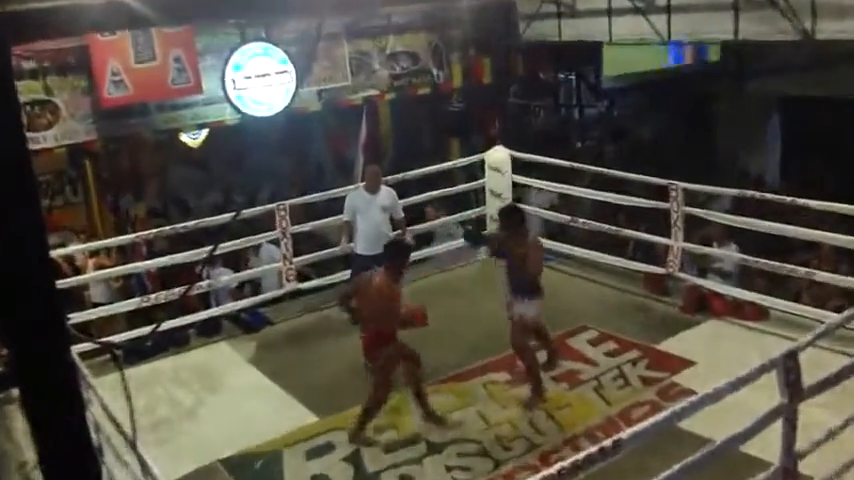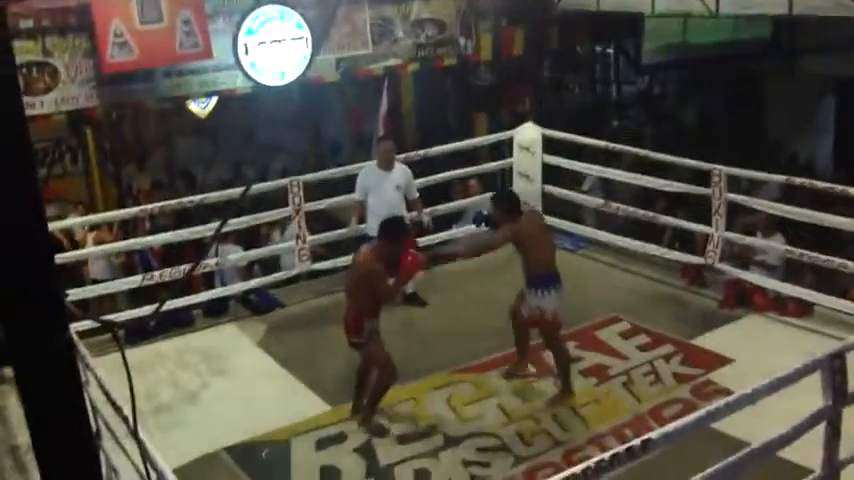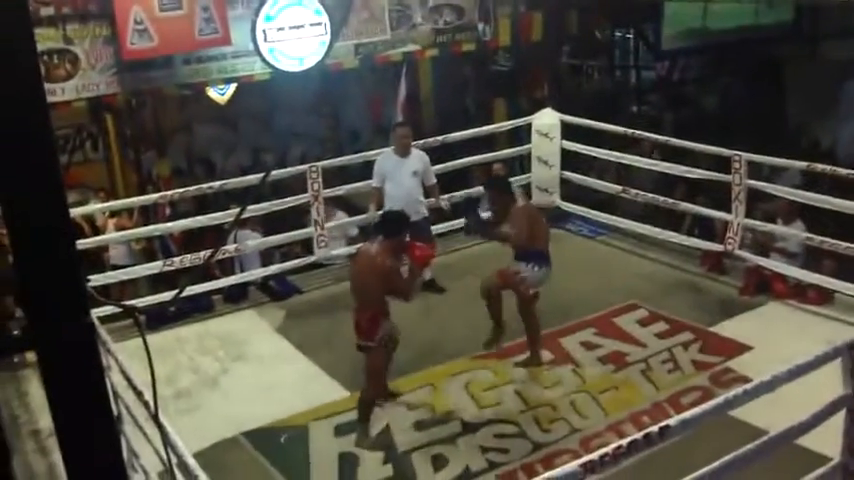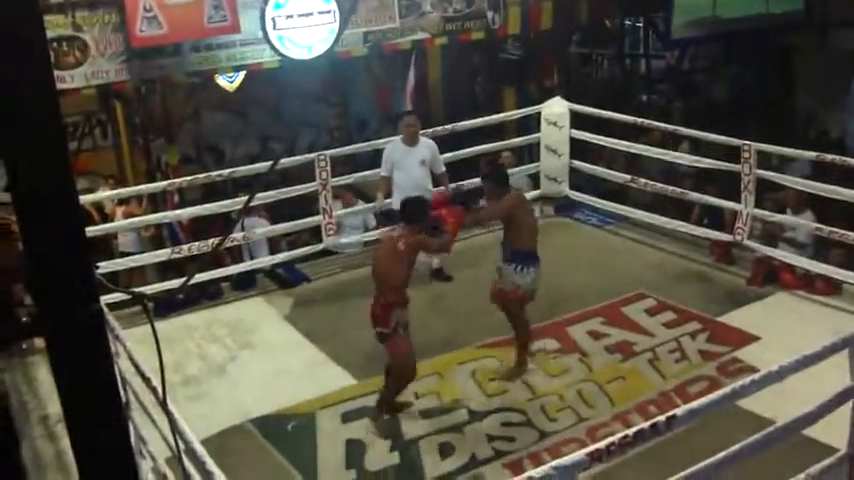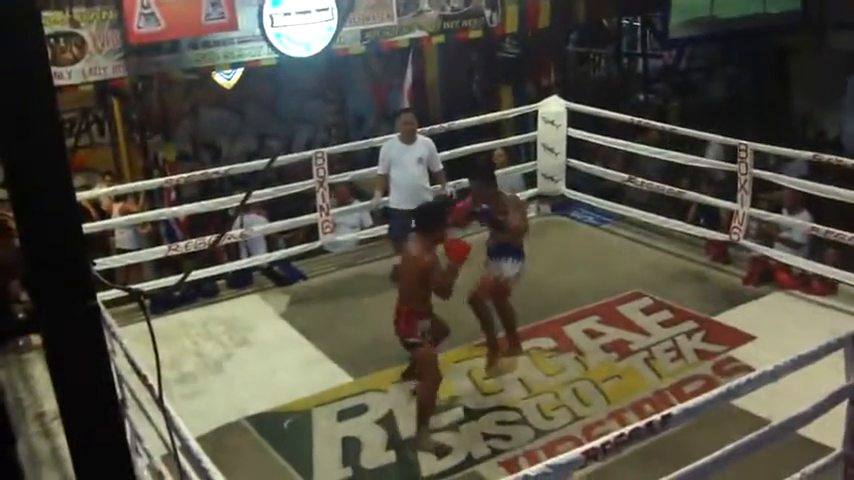
dt=0.4s
person 1, frame 1
left shoulder: (366, 277)
right shoulder: (390, 288)
left elbow: (343, 299)
right elbow: (394, 322)
left wrist: (358, 315)
right wrist: (410, 316)
left hip: (374, 337)
right hip: (380, 343)
left knee: (413, 360)
right knee: (381, 393)
left ankle: (428, 412)
right ankle: (357, 432)
person 1, frame 2
left shoulder: (368, 250)
right shoulder: (372, 265)
right elbow: (386, 296)
left wrist: (401, 273)
right wrist: (404, 276)
left hip: (359, 315)
right hip: (361, 322)
left knee: (370, 361)
right knee: (388, 372)
left ankle: (358, 406)
right ankle: (367, 417)
person 1, frame 3
left shoulder: (366, 249)
right shoulder: (386, 263)
right elbow: (406, 294)
left wrist: (401, 258)
right wrist: (416, 267)
left hip: (366, 313)
right hip: (374, 321)
left knee: (392, 341)
right knee: (374, 380)
left ankle: (381, 390)
right ankle: (362, 433)
person 1, frame 4
left shoulder: (389, 236)
right shoulder: (414, 241)
right elbow: (443, 246)
right wrist: (451, 226)
left hip: (385, 304)
right hip: (390, 310)
left knee: (398, 360)
right knee: (407, 369)
left ankle: (389, 402)
right ankle: (379, 413)
person 1, frame 5
left shoulder: (414, 243)
right shoulder: (426, 259)
right elbow: (444, 291)
right wrist: (455, 263)
left hip: (410, 311)
right hip: (414, 318)
left knee: (441, 331)
right knee: (432, 378)
left ankle: (412, 370)
right ankle: (422, 436)
person 2, frame 1
left shoulder: (531, 245)
right shoulder: (511, 237)
left elbow: (532, 274)
right elbow: (494, 241)
left wrist: (510, 257)
right wrist: (482, 239)
left hip: (527, 296)
right hip: (517, 293)
left knee: (519, 344)
right knee: (533, 327)
left ankle: (538, 390)
right ankle: (552, 354)
person 2, frame 2
left shoulder: (517, 228)
right shoulder: (531, 216)
left elbow: (484, 247)
left wrist: (446, 255)
right wrist: (493, 222)
left hip: (543, 287)
right hip: (537, 283)
left knee: (552, 339)
right knee: (517, 315)
left ankle: (566, 388)
right ankle: (521, 364)
person 2, frame 3
left shoulder: (519, 210)
right shoulder: (514, 206)
left elbow: (520, 241)
right elbow: (496, 224)
left wrist: (489, 232)
right wrist: (484, 225)
left hip: (533, 264)
right hip: (531, 263)
left knee: (488, 286)
right knee: (525, 308)
left ankle: (498, 328)
right ankle: (535, 355)
person 2, frame 4
left shoulder: (510, 202)
right shoulder: (513, 199)
left elbow: (481, 218)
right elbow: (485, 212)
left hip: (522, 265)
right hip: (515, 261)
left knee: (516, 312)
right knee: (499, 298)
left ankle: (521, 362)
right ankle: (524, 344)
person 2, frame 5
left shoulder: (510, 202)
right shoulder: (484, 202)
left elbow: (519, 229)
right elbow: (457, 217)
left wrist: (494, 220)
left hip: (509, 258)
right hip: (496, 256)
left knee: (477, 299)
right knee: (500, 300)
left ankle: (494, 349)
right ankle: (514, 345)
person 3, frame 1
left shoulder: (390, 194)
right shoulder: (354, 196)
left elbow: (399, 217)
right elbow: (348, 220)
left wrist: (405, 234)
right wrist: (345, 238)
right hip: (363, 250)
person 3, frame 2
left shoulder: (404, 171)
right shoulder: (366, 173)
left elbow: (413, 197)
right elbow: (360, 199)
left wrist: (421, 214)
right wrist: (355, 219)
right hip: (376, 229)
left ankle: (409, 292)
person 3, frame 3
left shoulder: (421, 157)
right shoulder: (383, 160)
left elbow: (430, 182)
right elbow: (377, 186)
left wrist: (438, 200)
right wrist: (373, 206)
left hip: (418, 213)
left ankle: (428, 279)
person 3, frame 4
left shoulder: (429, 145)
right shoulder: (391, 148)
left elbow: (439, 171)
right elbow: (385, 175)
left wrist: (447, 188)
right wrist: (381, 196)
right hip: (401, 204)
left ankle: (436, 267)
person 3, frame 5
left shoulder: (427, 143)
right shoulder: (389, 146)
left elbow: (437, 168)
right elbow: (382, 172)
left wrist: (444, 186)
right wrist: (378, 196)
left hip: (424, 200)
right hip: (398, 202)
right knee: (398, 237)
right ankle: (398, 263)
